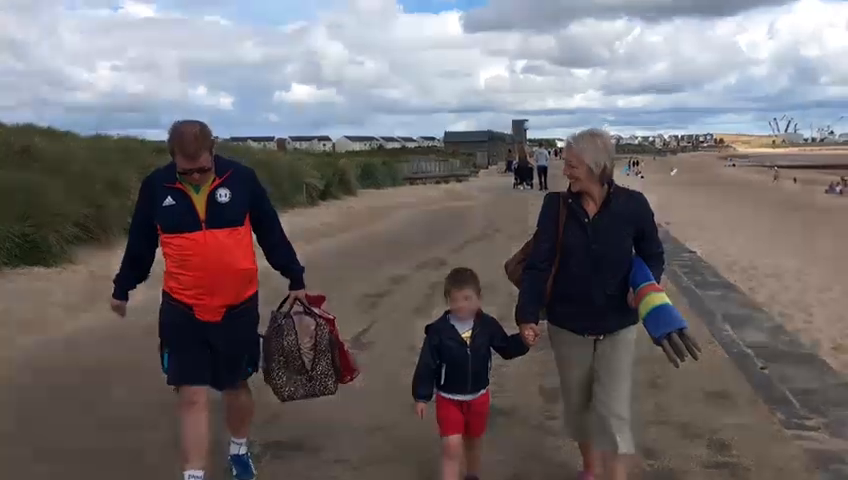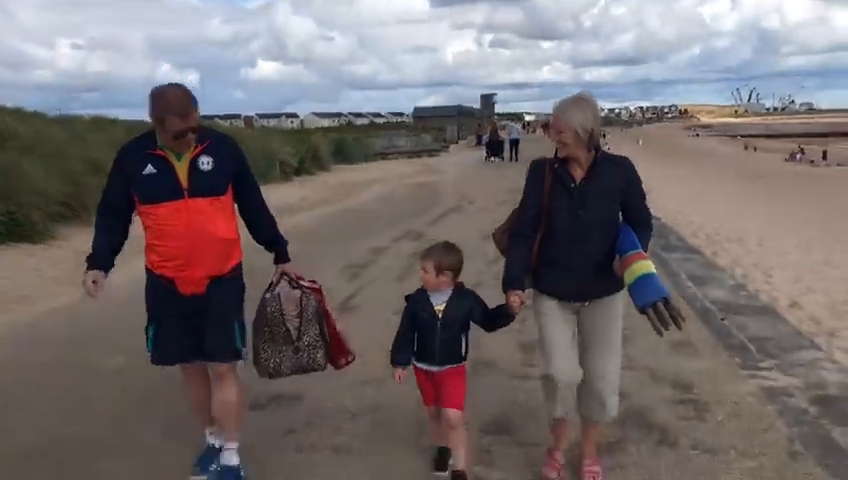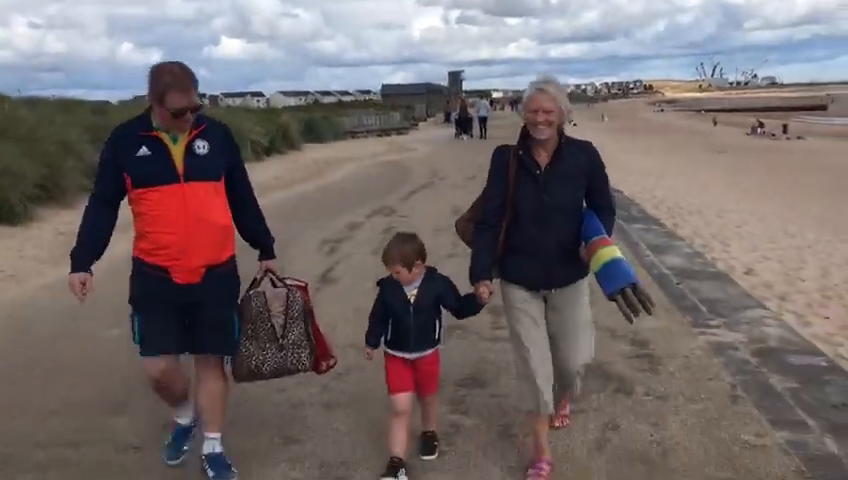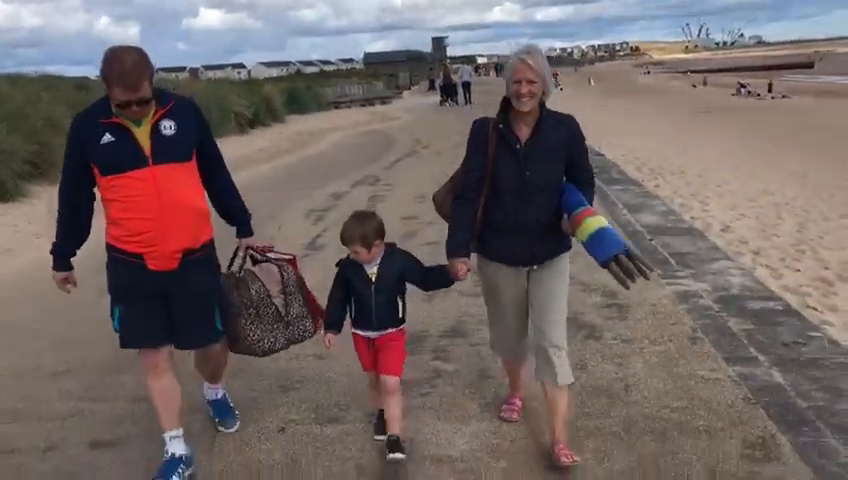
dt=0.4s
person 1, frame 1
left shoulder: (242, 180)
right shoulder: (156, 187)
left elbow: (271, 234)
right elbow: (141, 243)
left wrist: (296, 279)
right wrist: (122, 288)
left hip: (237, 307)
right hip: (181, 311)
left knee: (236, 386)
right knee: (191, 396)
left ankle: (239, 450)
person 1, frame 2
left shoulder: (223, 149)
right shoulder: (133, 158)
left elbow: (253, 206)
right elbow: (112, 216)
left wrist: (279, 253)
right wrist: (98, 262)
left hip: (222, 281)
right hip: (167, 285)
left knee: (224, 369)
right knee: (191, 367)
right ankle: (213, 440)
person 1, frame 3
left shoulder: (217, 136)
right shoulder: (125, 142)
left elbow: (242, 199)
right elbow: (103, 204)
left wrist: (265, 249)
right wrist: (83, 260)
left hip: (215, 272)
right hip: (154, 274)
left knee: (209, 361)
right knee: (159, 368)
right ankle: (184, 414)
person 1, frame 4
left shoulder: (184, 112)
right shoulder: (88, 128)
left elbow: (216, 175)
right elbow: (74, 197)
left wrist: (242, 226)
right wrist: (63, 256)
left hip: (194, 256)
right hip: (130, 265)
left knee: (211, 344)
right knee: (154, 358)
left ankle: (214, 391)
person 2, frame 1
left shoulder: (633, 205)
right shoulder: (556, 206)
left elbow: (652, 256)
right elbow: (537, 264)
right wrist: (527, 316)
left hip: (618, 326)
right hip: (567, 325)
left knee: (612, 410)
right knee: (578, 403)
person 2, frame 2
left shoulder: (619, 171)
right shoulder: (542, 172)
left elbow: (640, 223)
right elbow: (523, 231)
right wrist: (514, 283)
left hip: (604, 293)
right hip: (552, 293)
left knee: (601, 378)
right knee: (560, 375)
right ankle: (557, 439)
person 2, frame 3
left shoulder: (584, 156)
right shoulder: (506, 159)
left elbow: (603, 208)
right elbow: (489, 219)
right wrist: (481, 273)
left hip: (569, 278)
right hip: (519, 280)
left knee: (572, 357)
right knee: (533, 365)
left ankle: (562, 397)
person 2, frame 4
left shoulder: (565, 129)
right shoulder: (485, 131)
left elbow: (583, 182)
right elbow: (467, 193)
right wrist: (457, 249)
left hip: (551, 253)
right hip: (498, 254)
left knee: (551, 339)
right knee: (508, 331)
left ankle: (559, 439)
right ankle: (515, 390)
person 3, frame 1
left shoulder: (488, 326)
right shoulder: (438, 331)
left elbow: (506, 349)
right elbow: (426, 365)
right wrist: (421, 397)
left hip: (478, 397)
right hip: (448, 399)
left knee: (473, 443)
right knee: (452, 448)
person 3, frame 2
left shoulder: (466, 299)
right shoulder: (416, 301)
left elbow: (488, 321)
right elbow: (405, 333)
left wrist: (509, 310)
right wrist: (399, 363)
left hip: (453, 369)
right hip: (424, 369)
left knee: (452, 419)
right knee: (434, 414)
right ankle: (442, 448)
person 3, frame 3
left shoulder: (438, 284)
right shoulder: (388, 288)
left elbow: (459, 308)
right elbow: (378, 317)
left wrist: (479, 297)
right wrist: (372, 343)
left hip: (427, 355)
right hip: (396, 356)
left knee: (428, 400)
right knee: (400, 408)
left ankle: (429, 433)
person 3, frame 4
left shoulder: (399, 261)
right shoulder: (348, 268)
left elbow: (425, 279)
right elbow: (338, 299)
left wrist: (449, 273)
right wrist: (332, 328)
left hip: (392, 334)
right hip: (362, 335)
left knee: (390, 384)
right knee: (374, 381)
left ankle: (394, 437)
right ankle: (382, 414)
